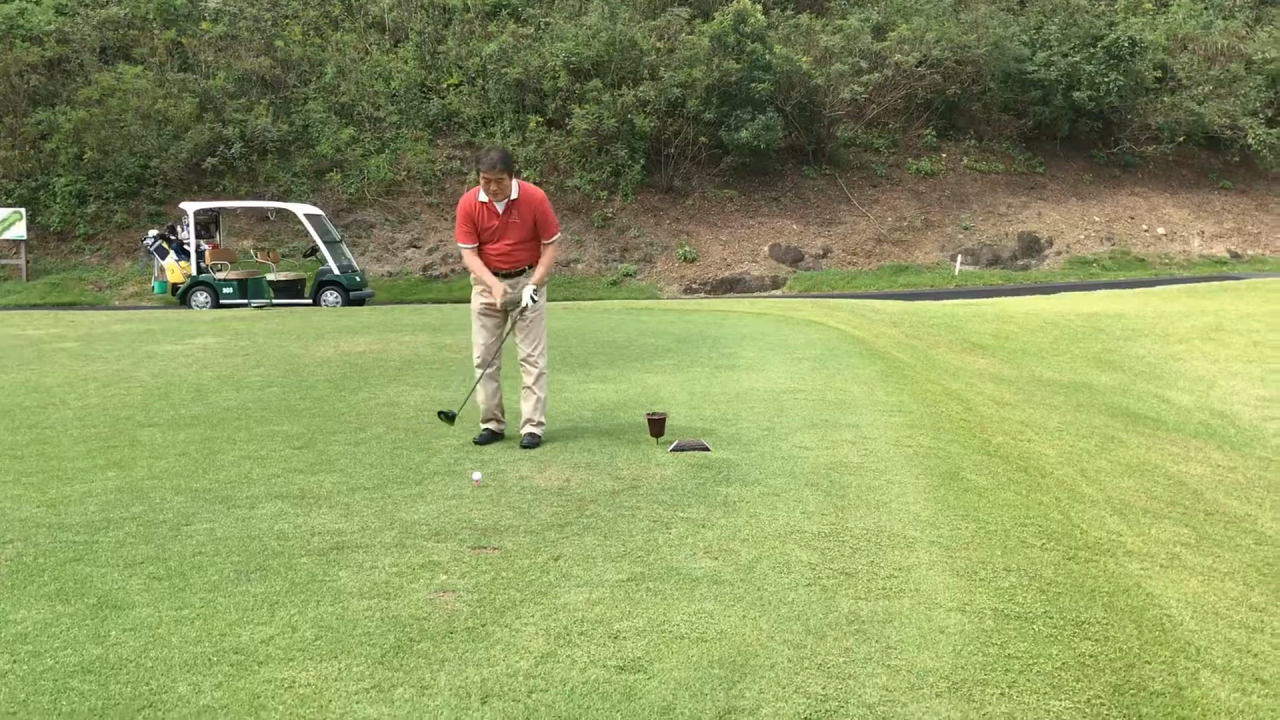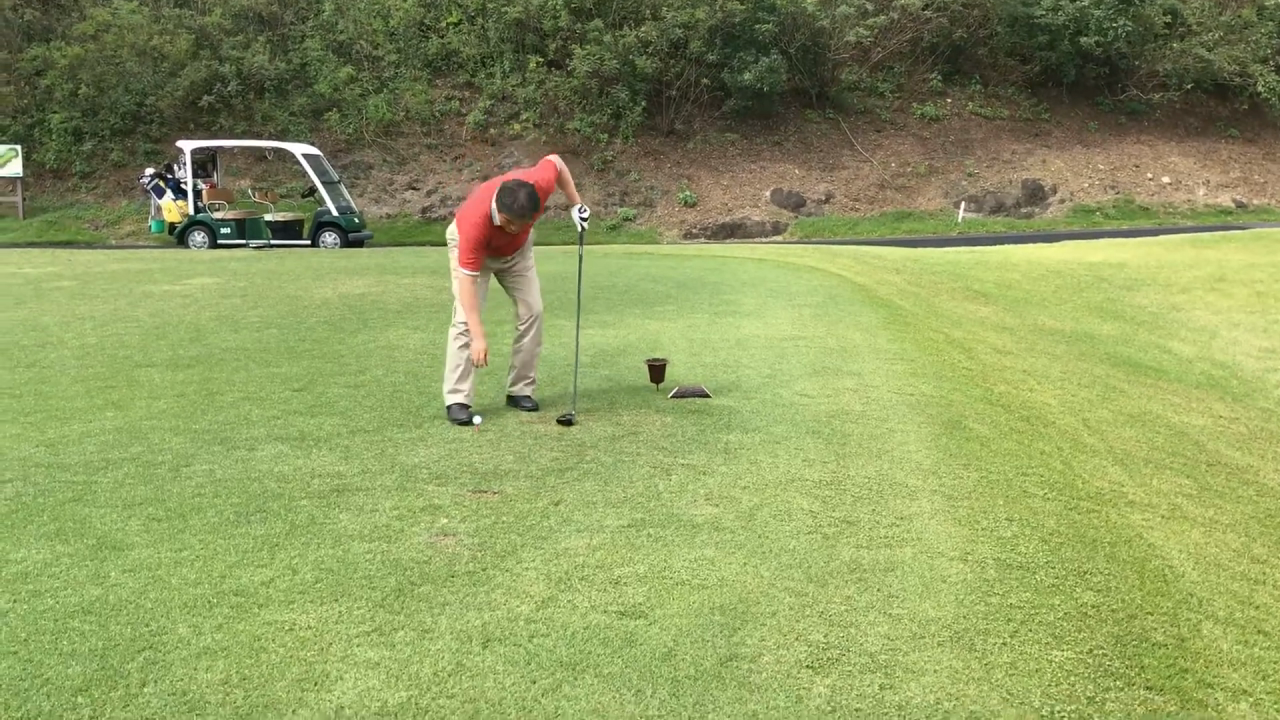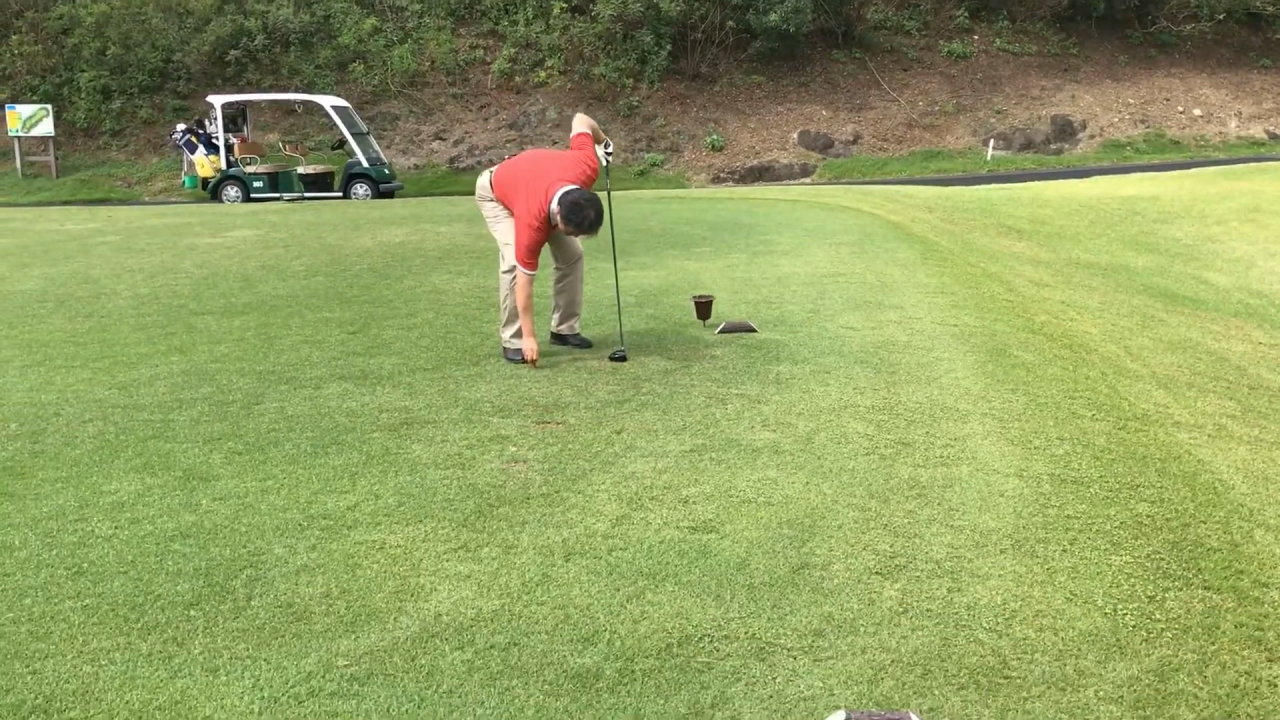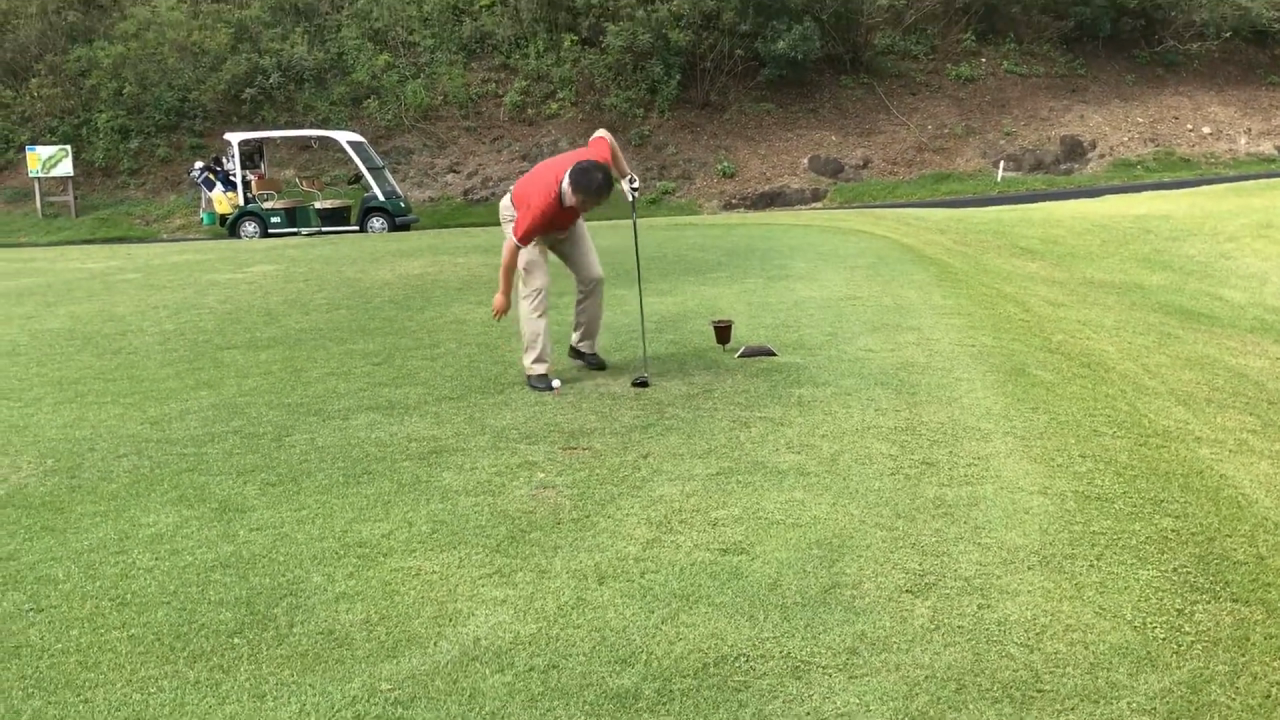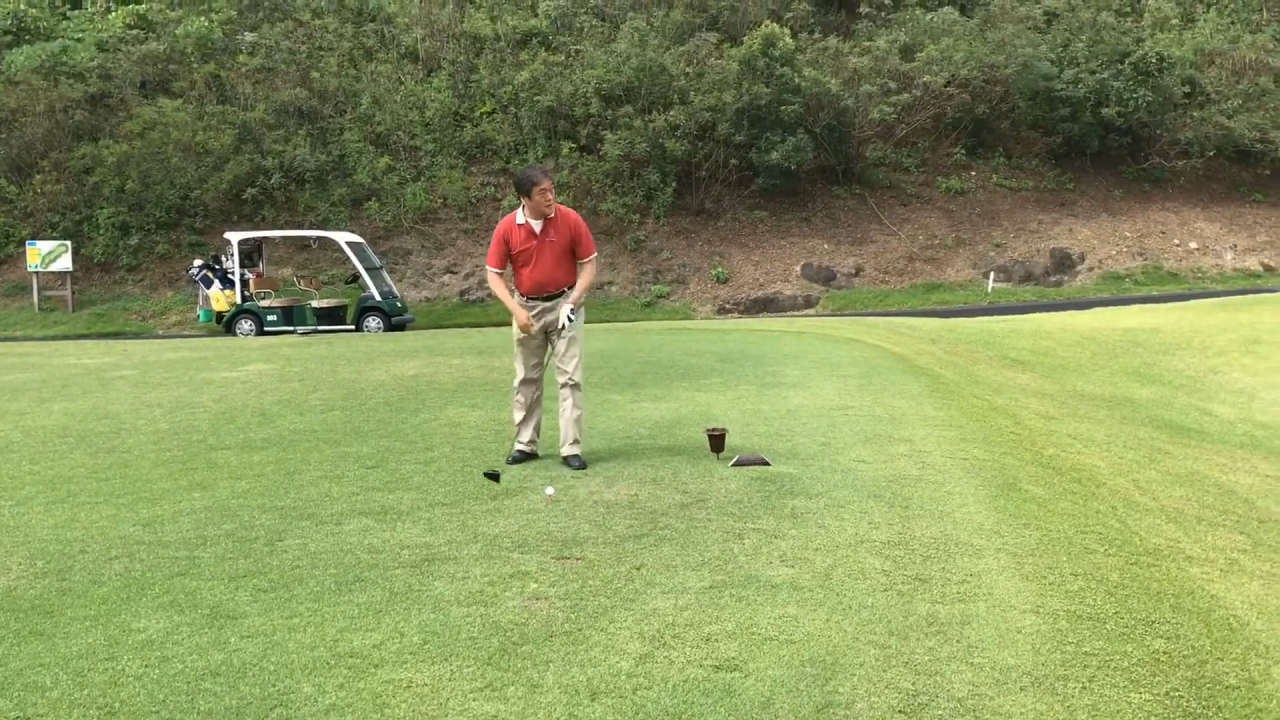
dt=1s
person 1, frame 1
left shoulder: (535, 198)
right shoulder: (468, 204)
left elbow: (550, 246)
right elbow: (468, 254)
left wrist: (532, 285)
right wrist: (493, 284)
left hip: (527, 280)
right hip: (487, 283)
left knee: (531, 356)
right knee: (484, 355)
left ankle: (533, 426)
right ankle: (492, 423)
person 1, frame 2
left shoulder: (539, 183)
right shoulder: (476, 216)
left elbow: (555, 162)
right elbow: (466, 279)
left wrist: (576, 203)
right wrist: (478, 335)
left hip: (515, 250)
right hip: (474, 251)
left knee: (531, 311)
right knee: (464, 318)
left ankle: (520, 389)
right ankle: (457, 398)
person 1, frame 3
left shoulder: (588, 168)
right shoulder: (533, 221)
left elbow: (581, 120)
right elbow: (524, 280)
left wrist: (603, 141)
right wrist: (529, 337)
left hip: (538, 180)
right hip: (495, 193)
left knee: (572, 255)
right knee: (514, 262)
left ankle: (565, 329)
right ankle: (513, 340)
person 1, frame 4
left shoulder: (598, 165)
right shoulder: (542, 203)
left elbow: (602, 135)
right elbow: (512, 246)
left wrist: (625, 175)
right wrist: (503, 293)
left hip: (566, 217)
right hip: (520, 215)
left knee: (592, 277)
right knee: (536, 284)
left ankle: (583, 345)
right ankle: (536, 368)
person 1, frame 5
left shoulder: (571, 220)
right shoulder: (506, 228)
left elbow: (588, 264)
right elbow: (494, 274)
left wrist: (572, 303)
right wrist: (516, 310)
left hip: (564, 305)
right hip: (527, 308)
left knee: (569, 377)
right knee: (526, 379)
left ankle: (571, 448)
right ankle: (525, 443)
